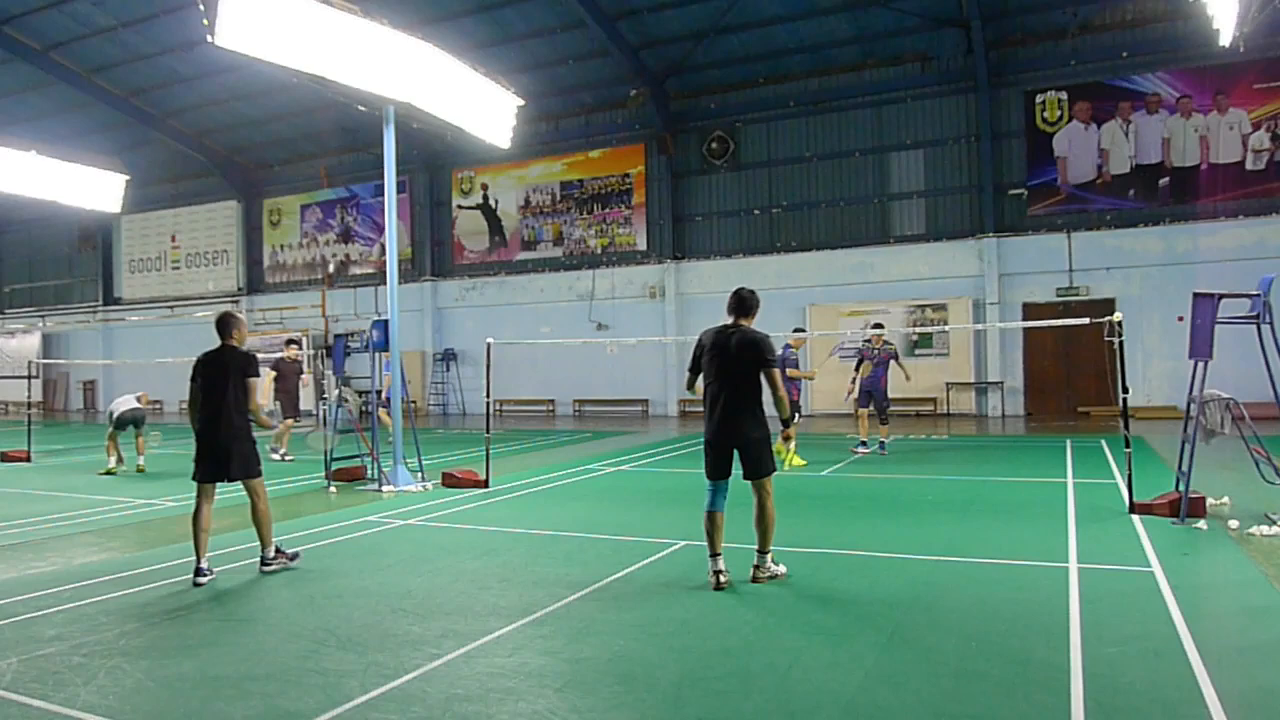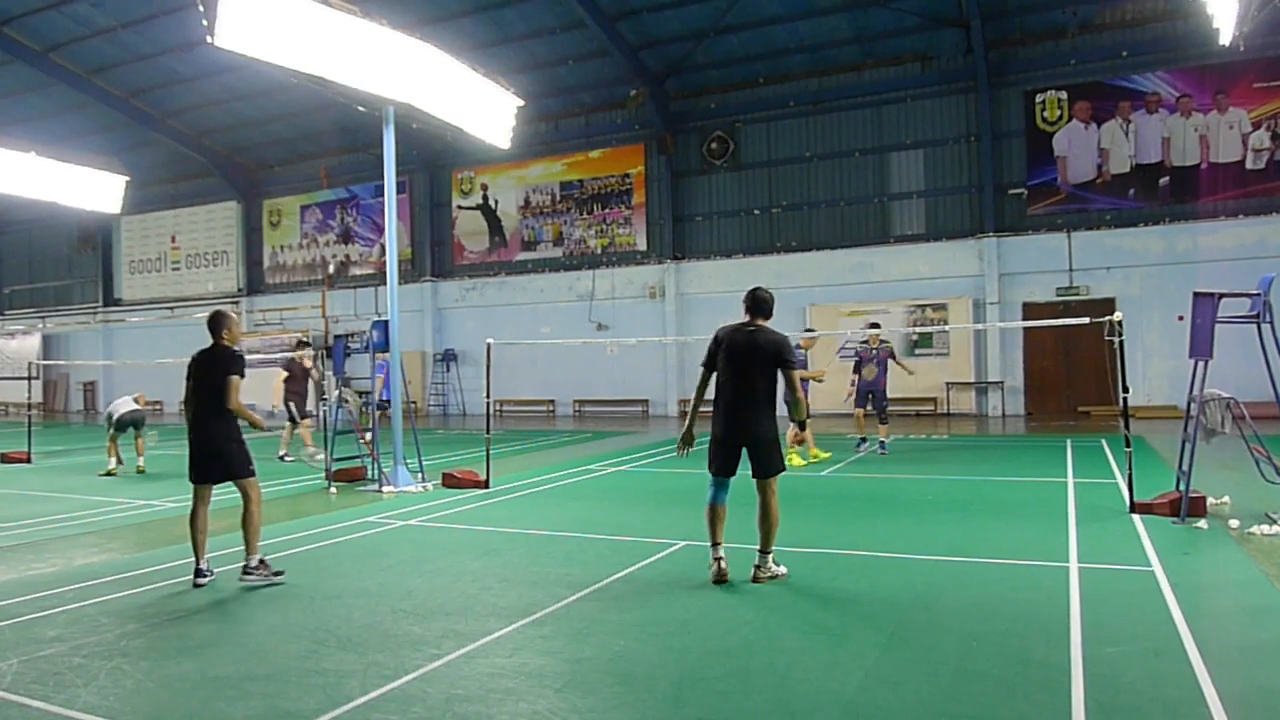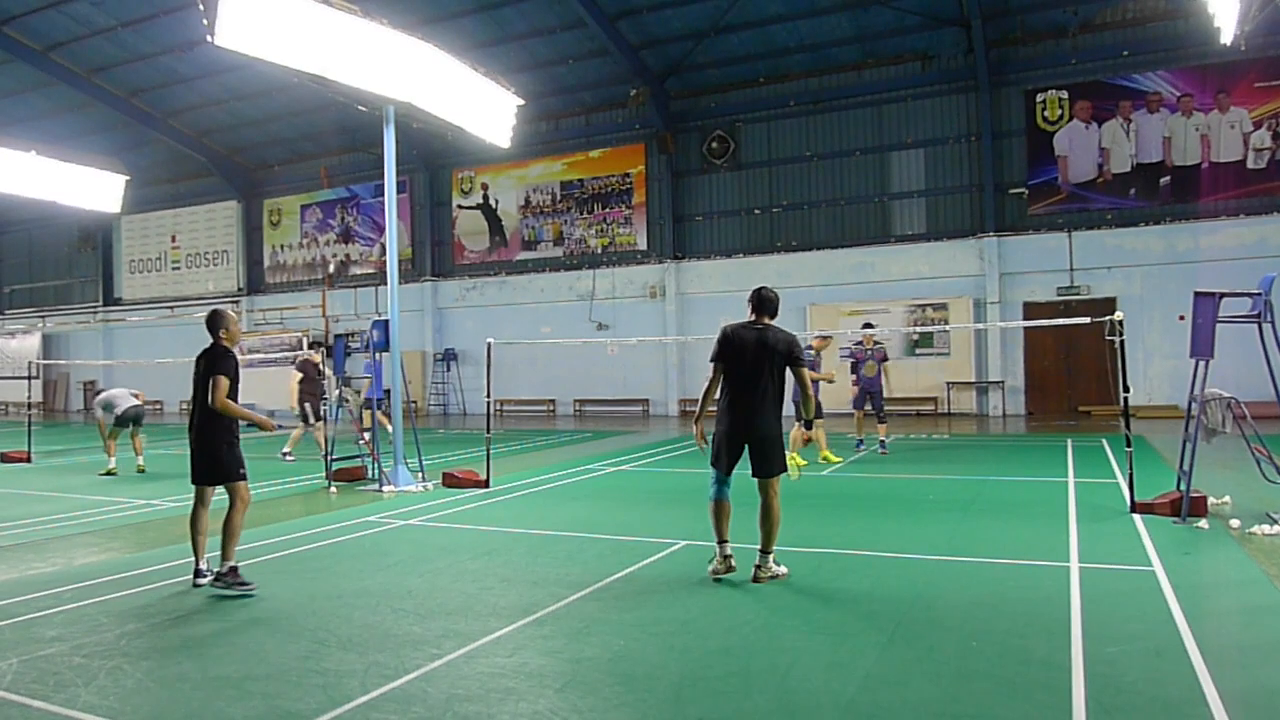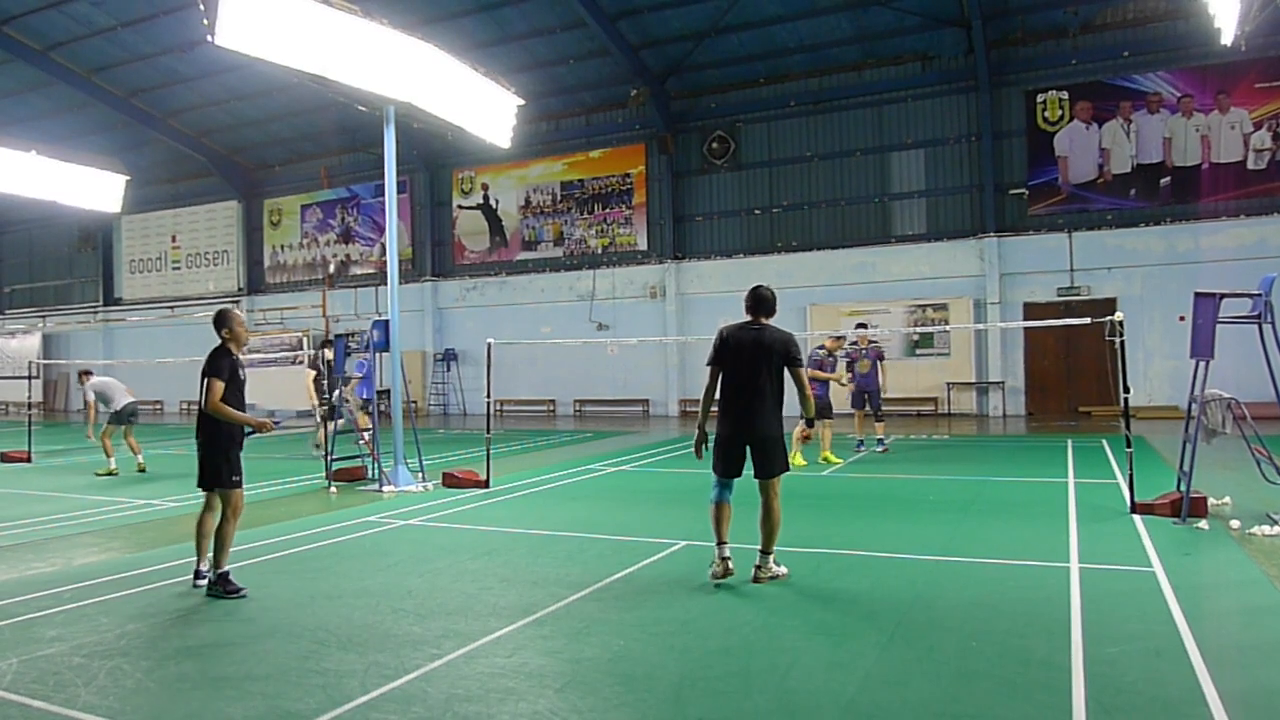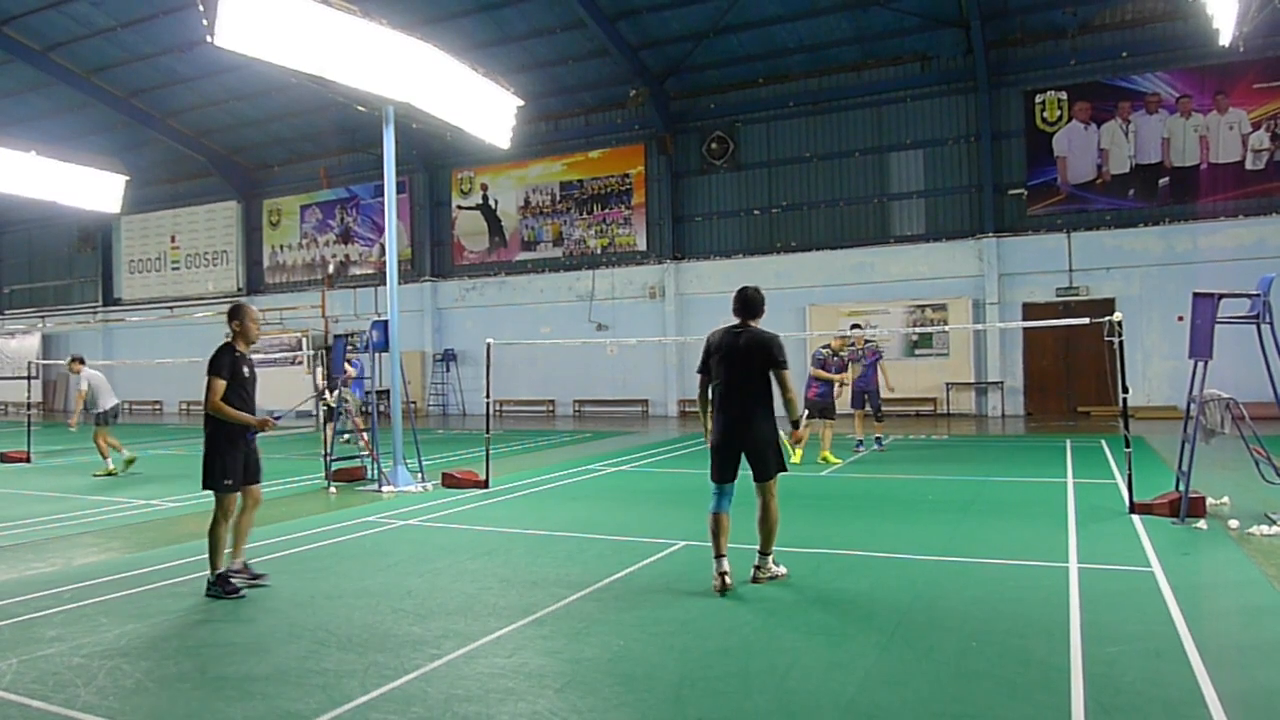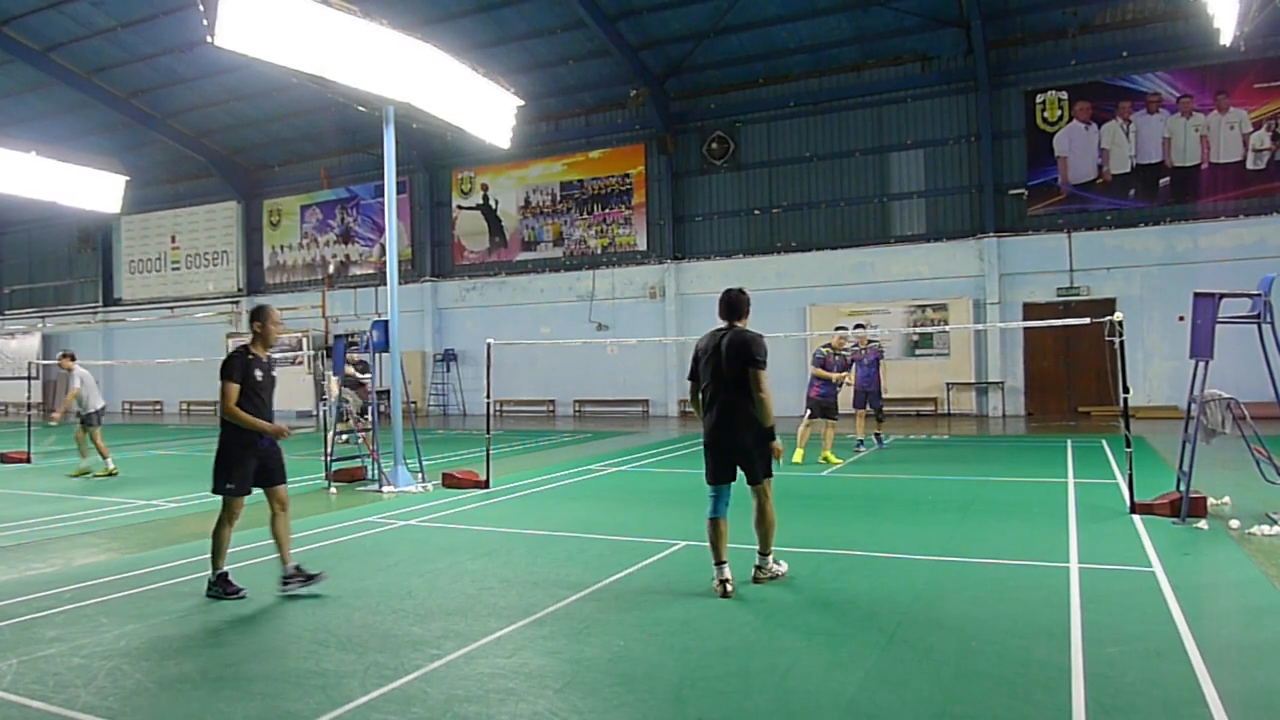
dt=0.2s
person 1, frame 1
left shoulder: (707, 338)
right shoulder: (759, 340)
left elbow: (690, 383)
right elbow: (778, 390)
left wrist: (700, 391)
right wrist: (787, 424)
left hip: (716, 429)
right hip: (752, 429)
left knee: (715, 493)
right knee: (763, 493)
left ankle: (717, 568)
right ankle: (763, 564)
person 1, frame 2
left shoulder: (723, 335)
right shoulder: (779, 342)
left elbow: (703, 383)
right elbow: (797, 392)
left wrist: (690, 425)
right wrist: (801, 425)
left hip: (725, 427)
right hip: (762, 429)
left knee: (718, 488)
right knee: (768, 492)
left ankle: (718, 557)
right ankle: (764, 564)
person 1, frame 3
left shoulder: (729, 333)
right shoulder: (787, 340)
left elbow: (713, 380)
right elbow: (806, 390)
left wrist: (698, 419)
right wrist: (808, 424)
left hip: (729, 424)
right hip: (767, 427)
left knee: (720, 482)
right knee: (769, 493)
left ankle: (724, 553)
right ankle: (764, 564)
person 1, frame 4
left shoulder: (727, 335)
right shoulder: (784, 340)
left elbow: (711, 384)
right elbow: (805, 390)
left wrist: (701, 425)
right wrist: (809, 423)
left hip: (730, 427)
right hip: (767, 428)
left knee: (721, 487)
right knee: (770, 493)
left ankle: (722, 555)
right ankle: (765, 565)
person 1, frame 5
left shoulder: (714, 339)
right shoulder: (769, 341)
left elbow: (702, 389)
right elbow: (787, 392)
left wrist: (707, 422)
right wrist: (795, 425)
left hip: (723, 431)
right hip: (759, 431)
left knee: (721, 495)
right knee: (767, 494)
left ankle: (721, 568)
right ankle: (764, 564)
person 1, frame 6
left shoulder: (703, 343)
right shoulder: (752, 341)
left elbow: (694, 395)
right elbow: (761, 393)
right wrist: (772, 436)
left hip: (714, 434)
right hip: (748, 433)
left knee: (718, 499)
right knee: (763, 495)
left ankle: (722, 575)
right ankle: (765, 564)
person 2, frame 1
left shoulder: (202, 361)
right shoulder: (247, 359)
left elbow: (192, 404)
right elbow: (251, 404)
right wrist: (264, 421)
left hip: (207, 437)
right hip: (237, 436)
left knee: (204, 500)
right knee: (258, 494)
left ankle: (202, 566)
right ankle: (269, 555)
person 2, frame 2
left shoulder: (197, 359)
right shoulder: (233, 357)
left elbow: (188, 402)
right elbow: (232, 403)
right wrist: (254, 420)
left hip: (199, 437)
right hip: (225, 436)
left knee: (200, 501)
right knee: (252, 495)
left ankle: (201, 567)
right ankle: (253, 563)
person 2, frame 3
left shoulder: (205, 357)
right shoulder: (225, 357)
right elbow: (218, 401)
right wrist: (256, 419)
left hip: (201, 436)
right hip: (220, 438)
left knee: (202, 501)
right knee: (241, 499)
left ankle: (201, 568)
right ankle: (226, 570)
person 2, frame 4
left shoulder: (228, 358)
right shoulder: (222, 359)
right elbow: (211, 405)
right wrist: (252, 422)
left hip: (223, 442)
right hip: (220, 443)
left knee: (212, 504)
right knee: (233, 506)
left ankle: (202, 568)
right ankle: (217, 577)
person 2, frame 5
left shoulder: (245, 357)
right shoulder: (224, 357)
right elbow: (212, 404)
right wrist: (253, 421)
left hip: (244, 441)
right hip: (225, 444)
left knee: (252, 501)
right knee: (226, 509)
left ankle: (236, 565)
right ankle: (216, 578)
person 2, frame 6
left shoulder: (267, 361)
right shoulder: (237, 361)
right elbow: (228, 409)
right wrist: (267, 428)
left hip: (266, 445)
right hip: (238, 447)
left knee: (280, 504)
right knee: (231, 513)
left ankle: (290, 572)
right ankle: (217, 579)
